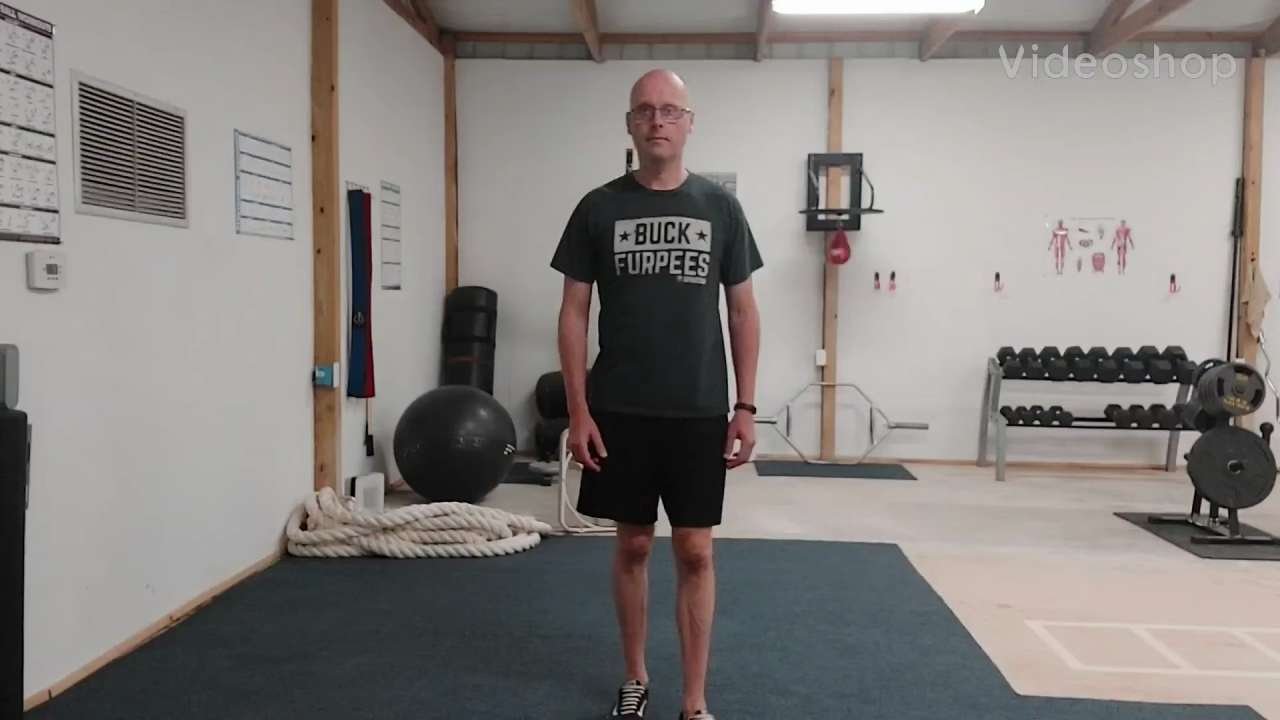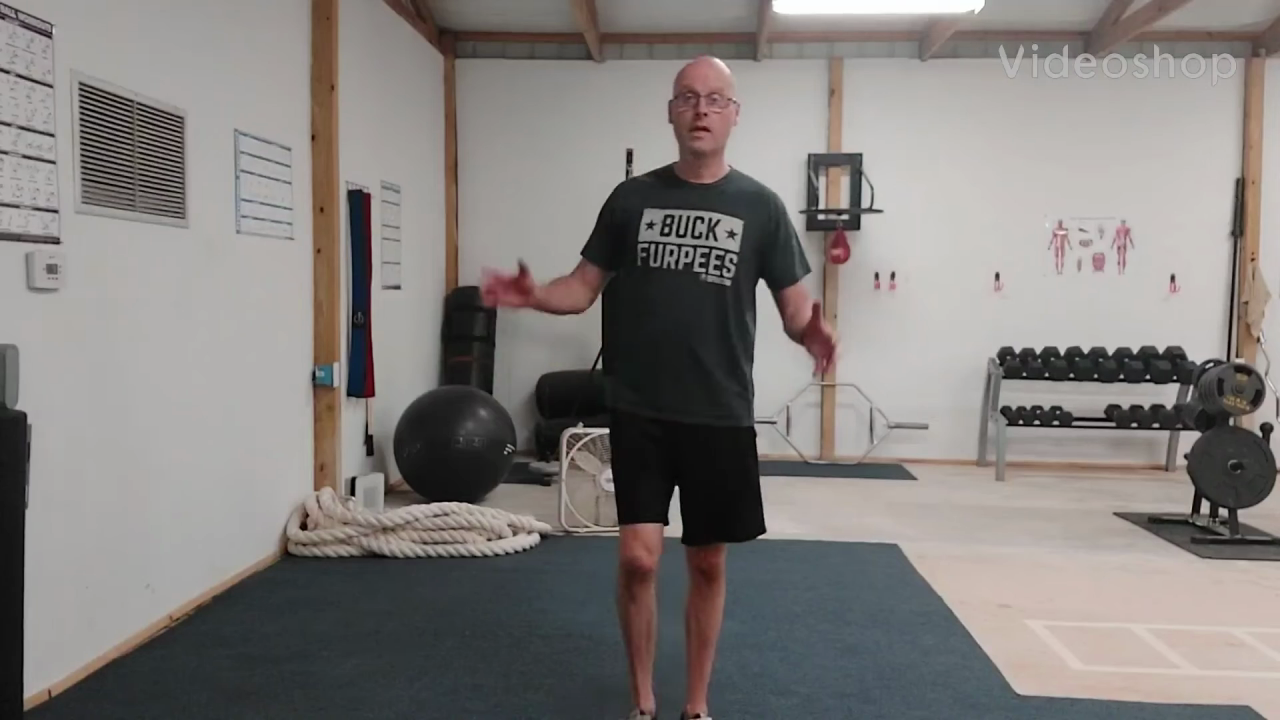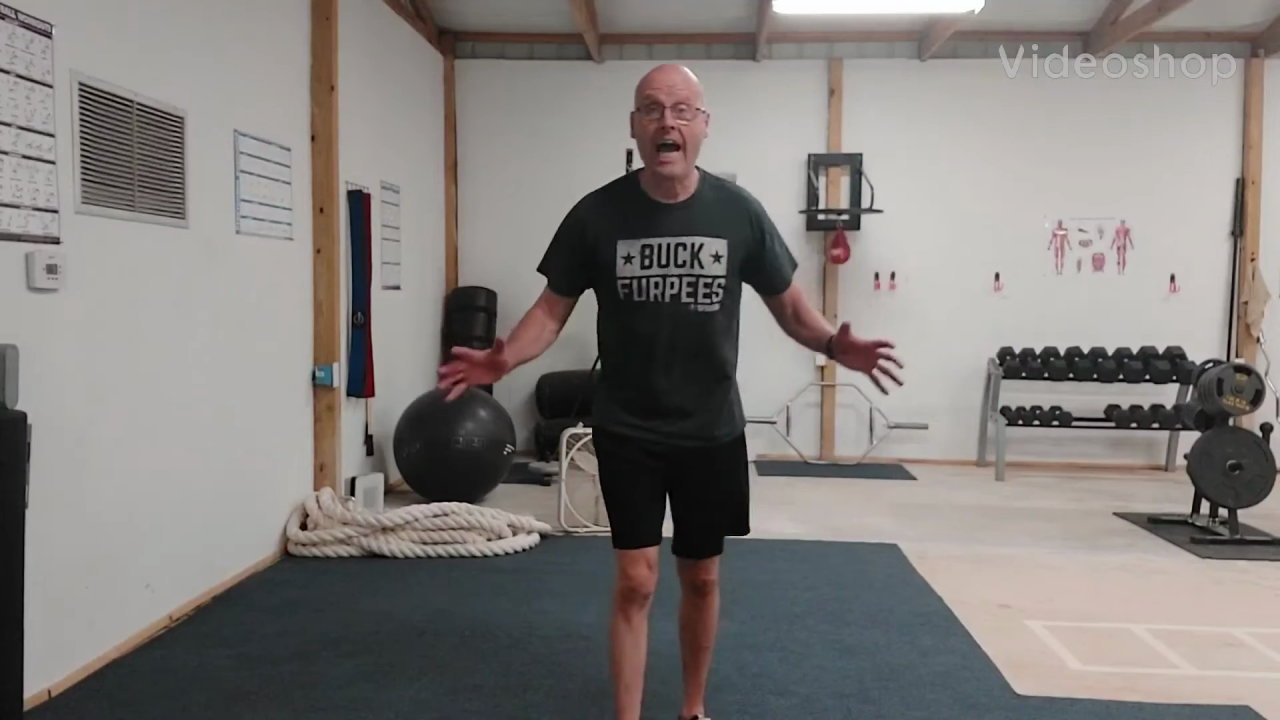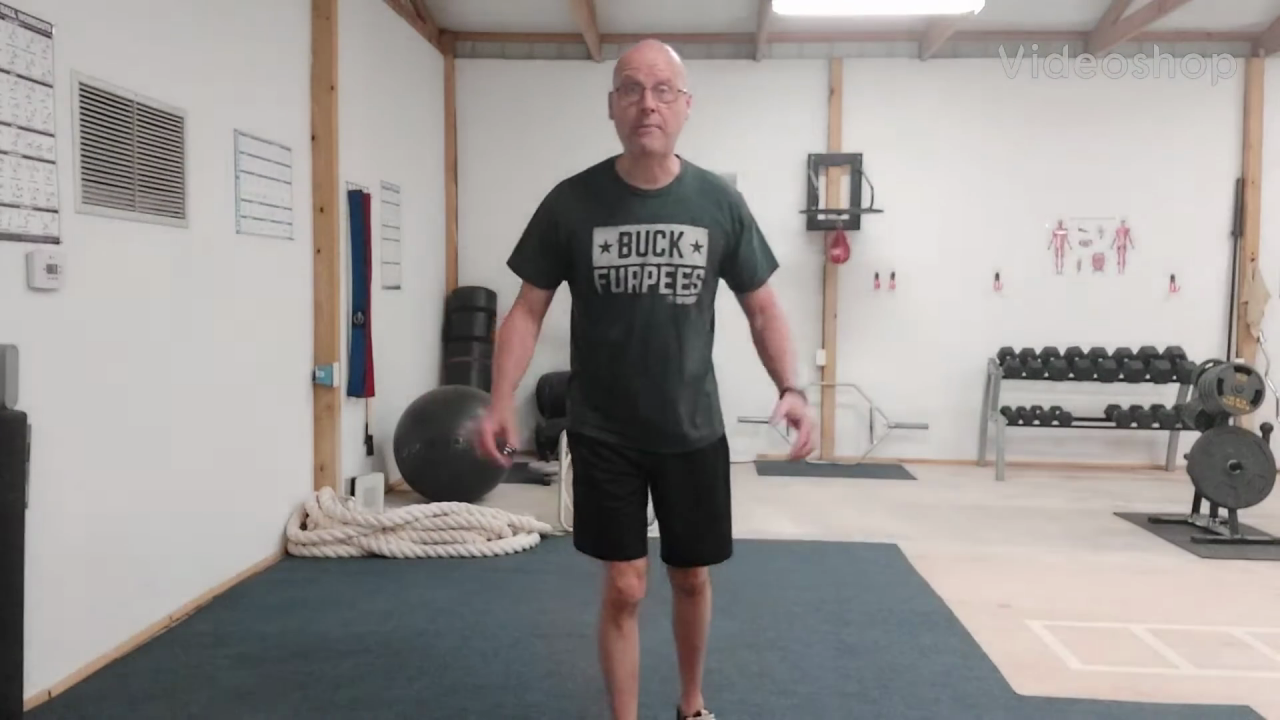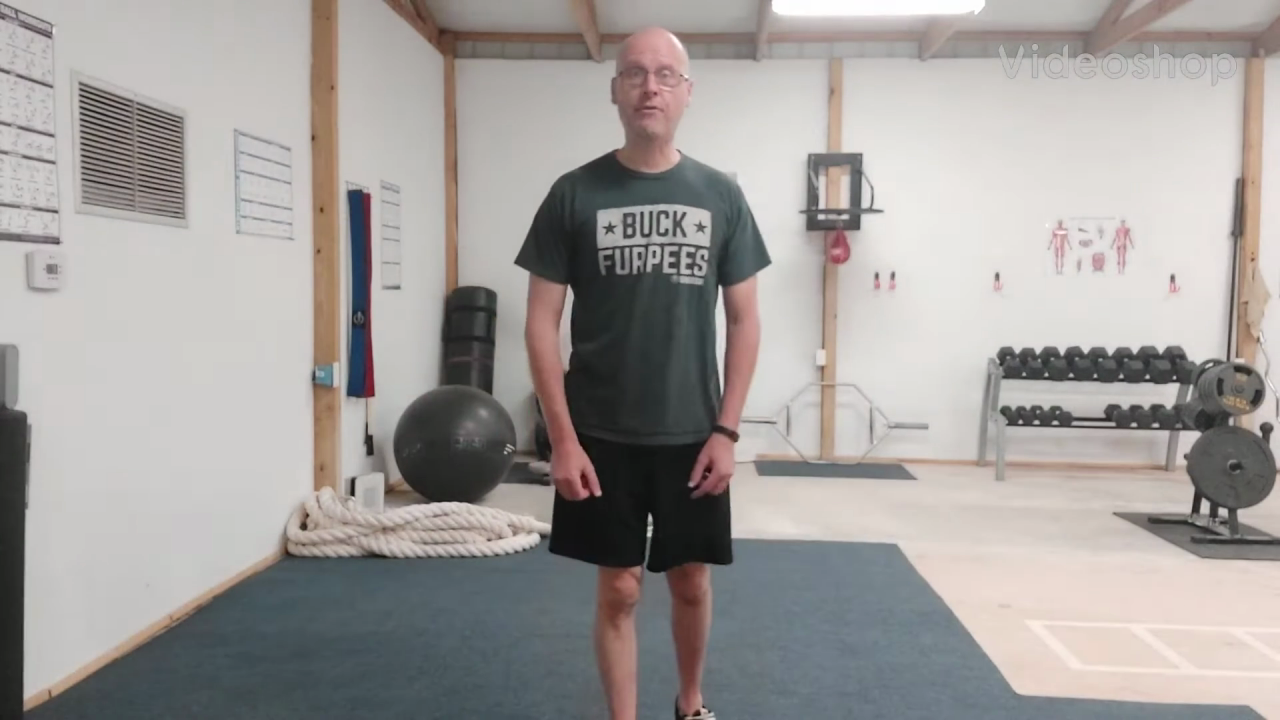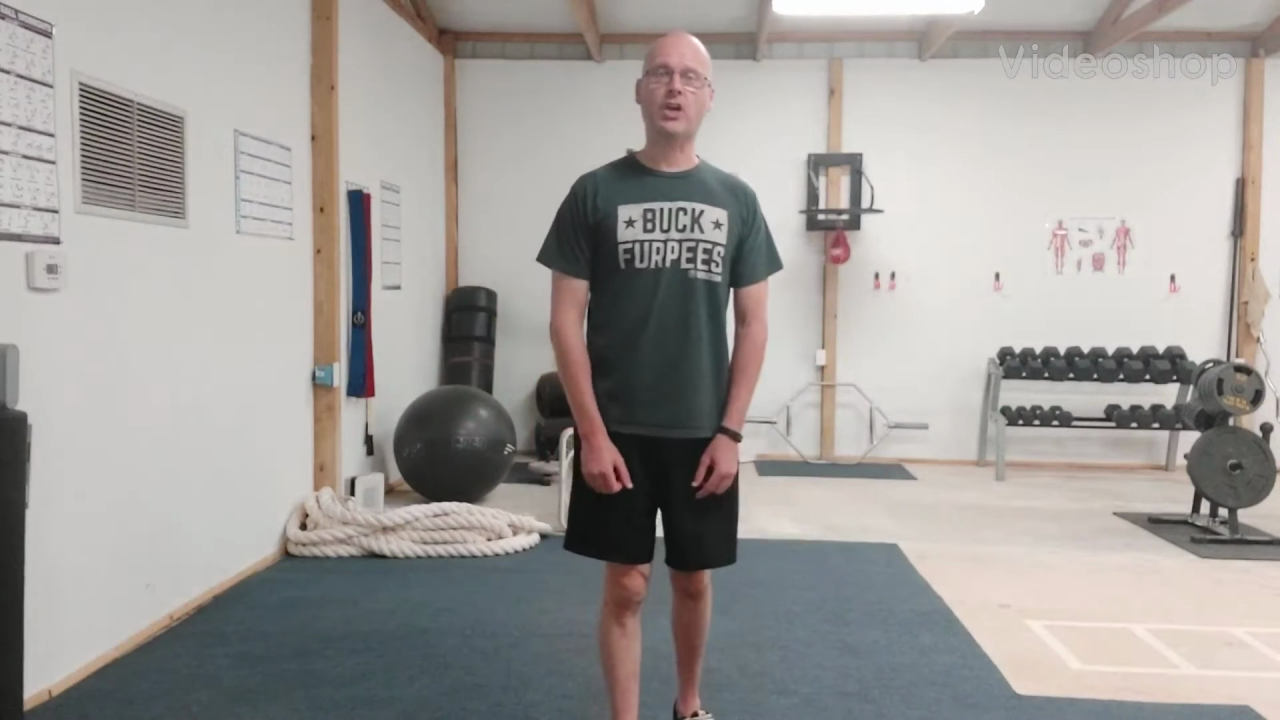
dt=0.5s
person 1, frame 1
left shoulder: (720, 206)
right shoulder: (598, 208)
left elbow: (743, 310)
right elbow: (574, 312)
left wrist: (745, 405)
right wrist: (578, 409)
left hip: (698, 411)
right hip: (620, 411)
left knee: (695, 553)
right knee: (632, 546)
person 1, frame 2
left shoulder: (760, 206)
right shoulder: (632, 197)
left elbow: (793, 306)
right elbow: (585, 285)
left wrist: (811, 332)
right wrist: (533, 295)
left hip: (721, 418)
right hip: (638, 412)
left knee: (708, 565)
right knee: (638, 558)
person 1, frame 3
left shoulder: (740, 212)
right shoulder: (596, 215)
left elbow: (787, 304)
right elbow: (554, 306)
left wrist: (836, 345)
right wrist: (503, 357)
left hip: (712, 430)
right hip: (628, 430)
left knee: (702, 576)
right knee: (635, 581)
person 1, frame 4
left shoulder: (719, 202)
right shoulder: (571, 204)
left elbow: (762, 308)
right elbow: (528, 308)
left wrist: (790, 388)
right wrist: (501, 403)
left hip: (692, 432)
right hip: (604, 435)
left knee: (691, 578)
right knee: (624, 588)
person 1, frame 5
left shoulder: (721, 195)
right shoulder: (574, 194)
left elbow: (742, 321)
right elbow: (542, 323)
left wrist: (726, 431)
right wrist: (562, 437)
left hip: (691, 434)
right hip: (604, 436)
left knee: (691, 582)
right knee: (618, 589)
person 1, frame 6
left shoulder: (736, 199)
right shoulder: (595, 192)
left elbow: (752, 323)
right elbow: (567, 319)
left wrist: (730, 431)
right wrist: (593, 432)
left hip: (702, 432)
right hip: (618, 431)
left knee: (693, 580)
right knee: (625, 586)
